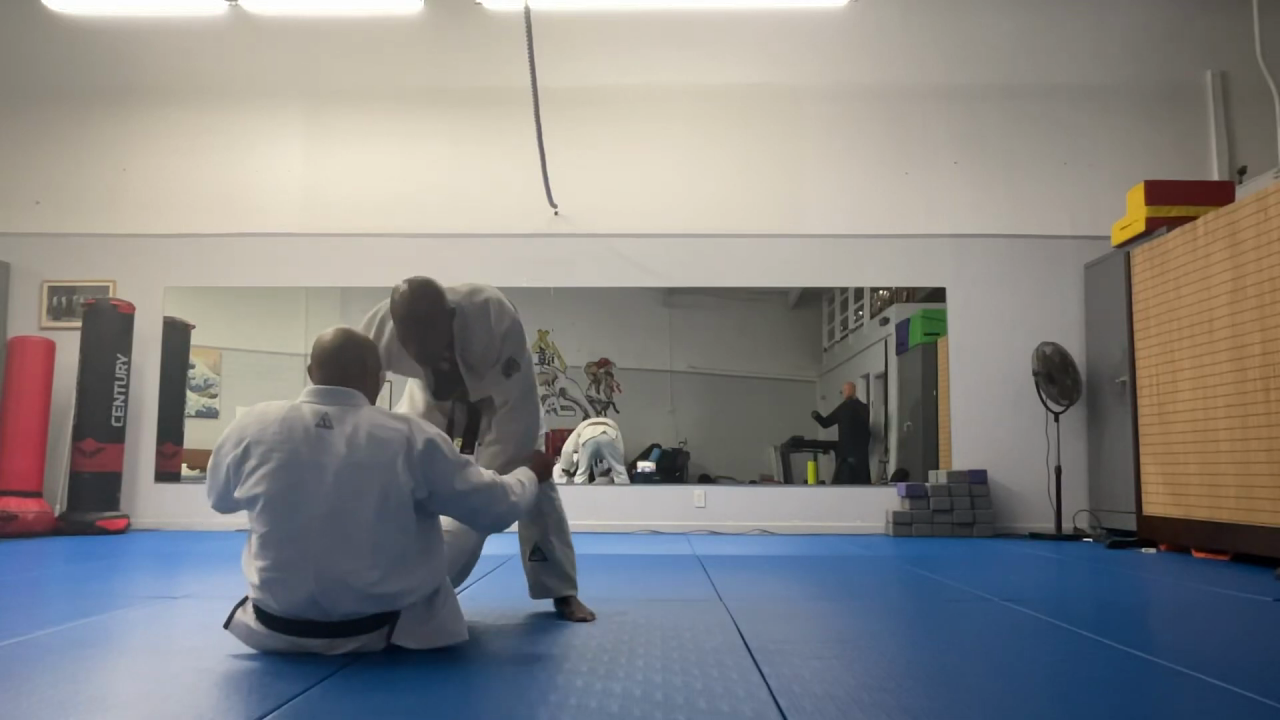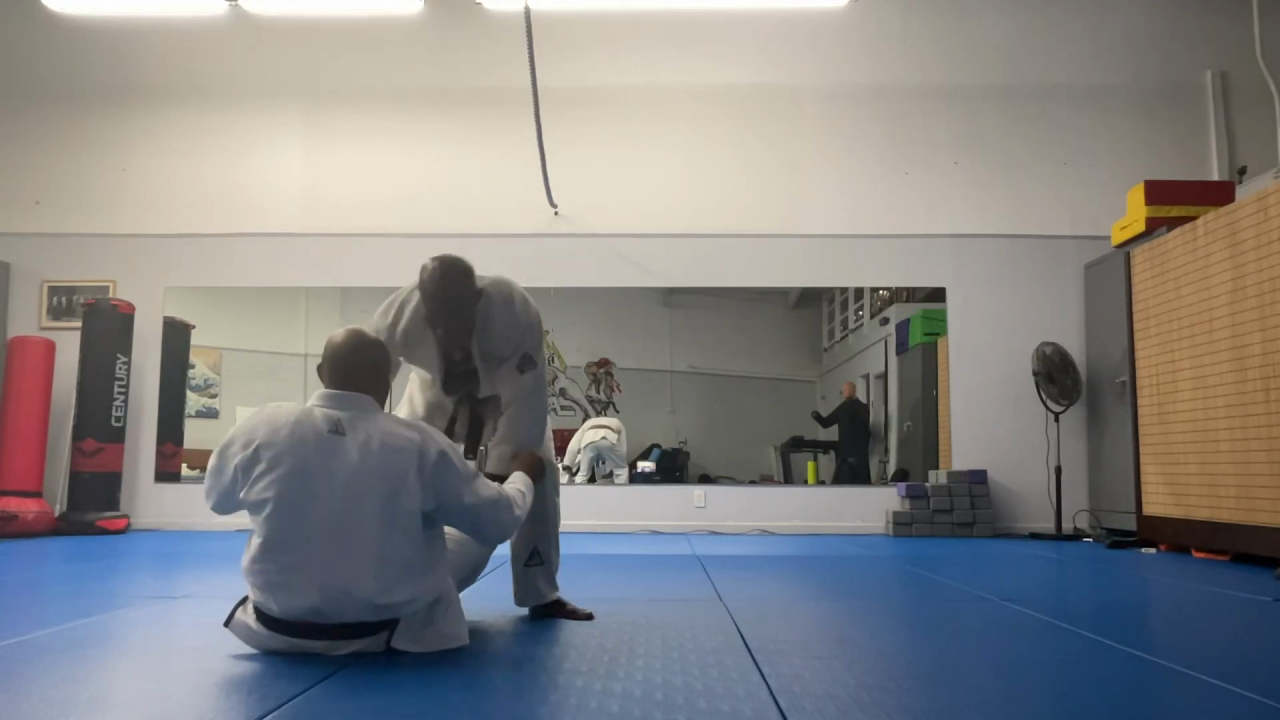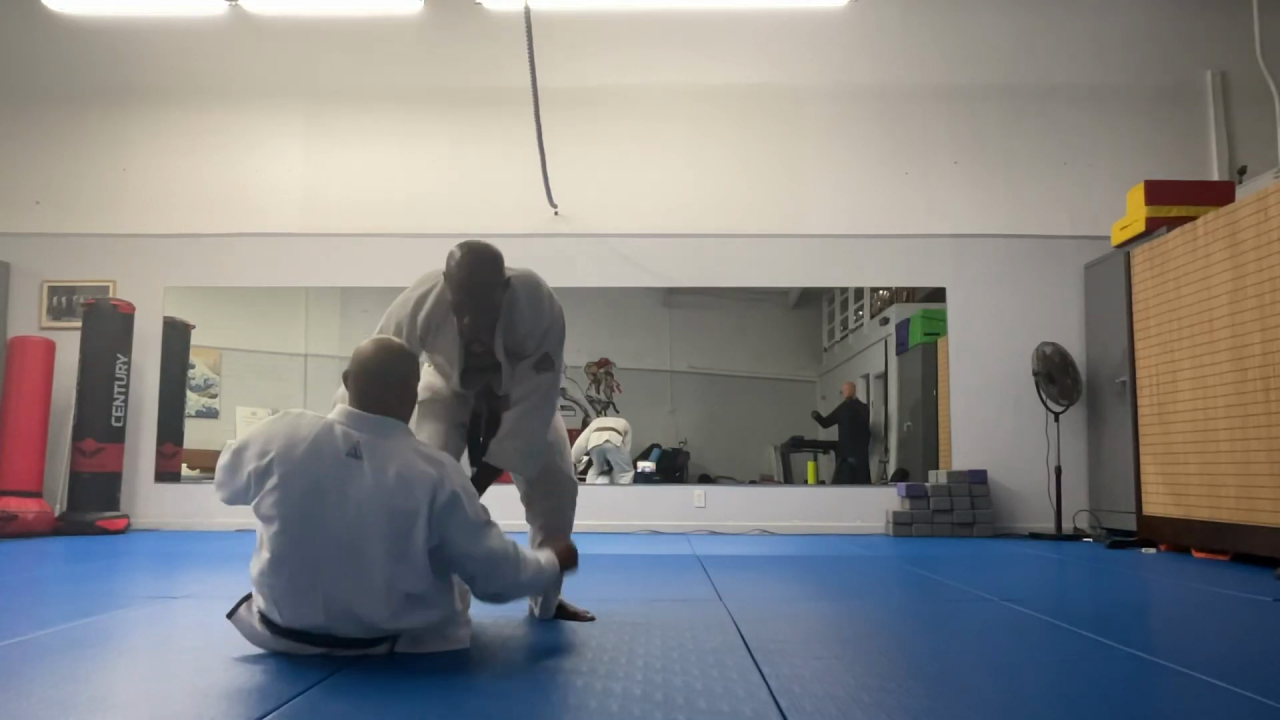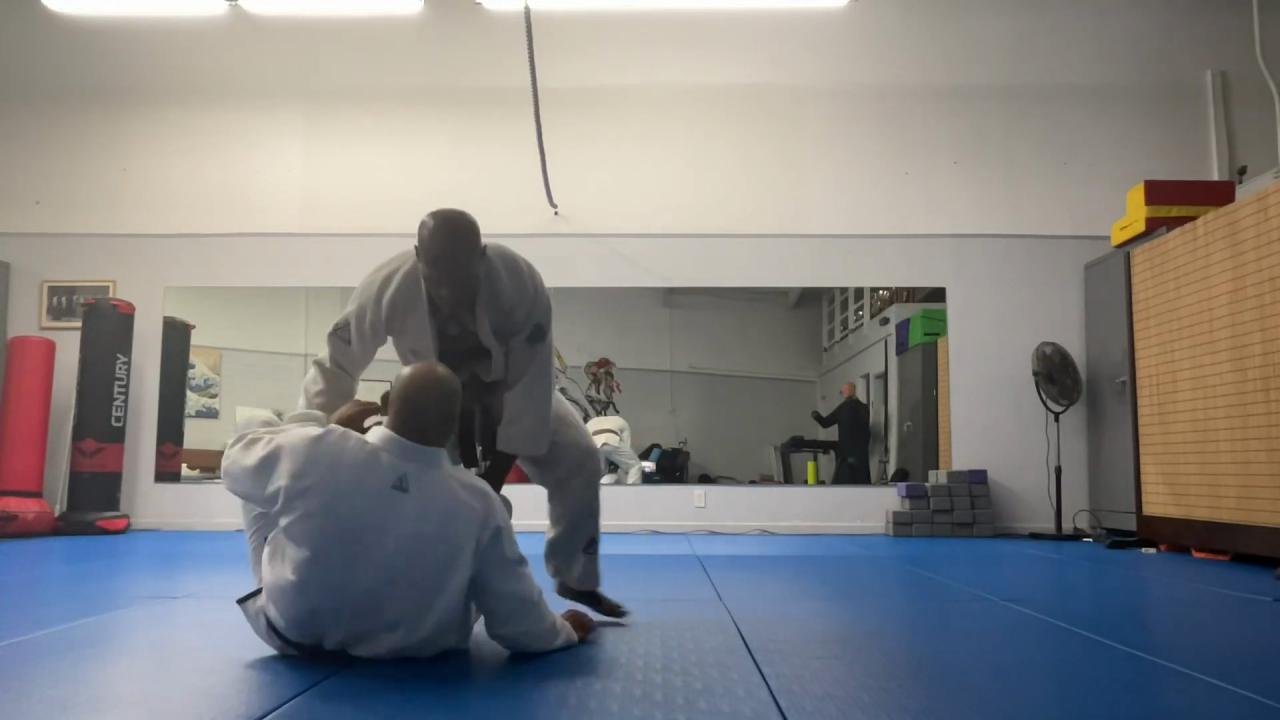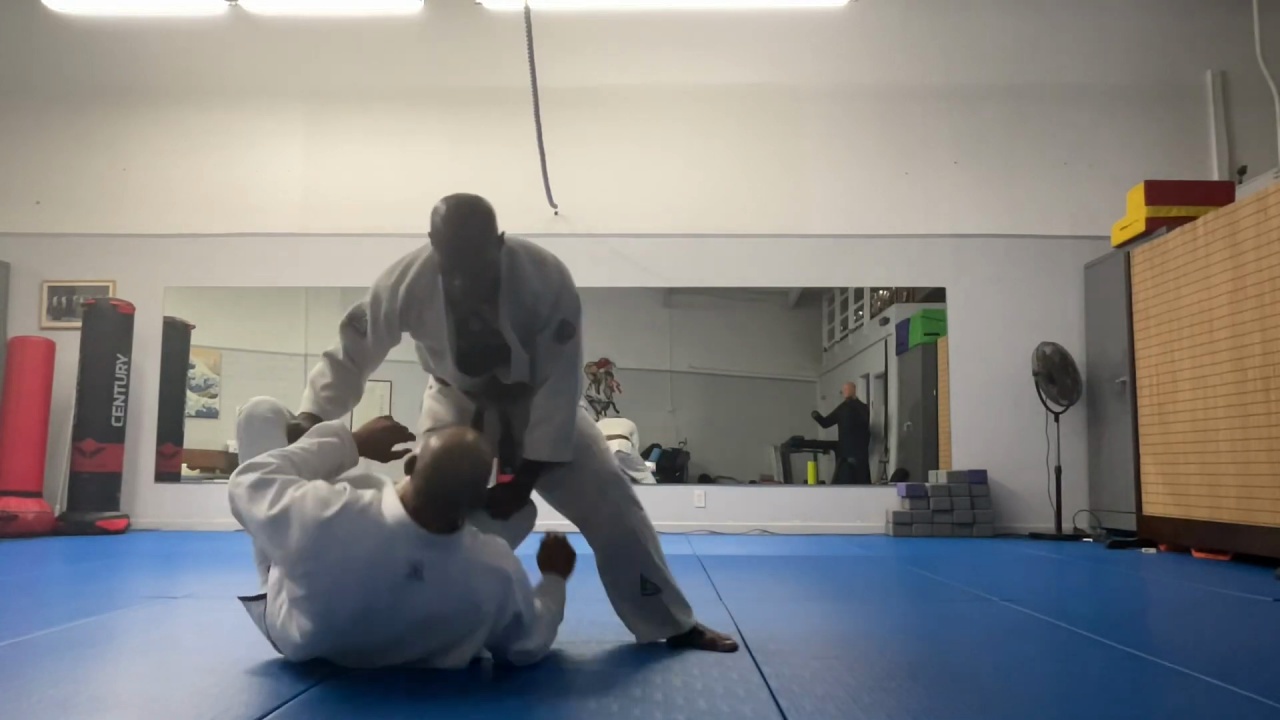
dt=0.3s
person 1, frame 1
left shoulder: (494, 318)
right shoulder: (379, 330)
left elbow: (518, 410)
left hip: (500, 392)
right hip: (432, 398)
left ankle: (559, 590)
person 1, frame 2
left shoulder: (516, 311)
right shoulder: (398, 315)
left elbow: (525, 406)
left wrist: (492, 483)
left hip: (504, 392)
right hip: (435, 394)
left ankle: (540, 595)
person 1, frame 3
left shoulder: (540, 307)
right shoulder: (420, 304)
left elbow: (535, 402)
left wrist: (481, 481)
left hip: (521, 398)
right hip: (448, 392)
left knee: (554, 486)
left ankle: (547, 598)
person 1, frame 4
left shoulder: (518, 281)
right shoulder: (384, 289)
left elbow: (530, 380)
right elbow: (337, 363)
left wrist: (497, 471)
left hip: (509, 386)
left knee: (579, 460)
left ankle: (575, 576)
person 1, frame 5
left shoulder: (546, 278)
right shoulder: (404, 282)
left elbow: (558, 386)
right elbow: (350, 354)
left wrist: (523, 479)
right wrist: (310, 419)
left hip: (533, 399)
right hip: (457, 401)
left knee: (604, 493)
left ankle: (671, 623)
person 2, frame 1
left shoulder: (253, 427)
right shoulder: (411, 438)
left elbow: (221, 498)
right elbow: (495, 508)
right wrist: (530, 473)
left hip: (280, 628)
right hip: (384, 628)
right knee: (465, 527)
person 2, frame 2
left shoulder: (261, 428)
right shoulder: (421, 446)
left elbow: (219, 498)
right elbow: (496, 521)
right wrist: (523, 477)
left hip: (282, 630)
right hip: (389, 632)
right knee: (473, 539)
person 2, frame 3
left shoulder: (279, 434)
right shoulder: (436, 474)
left elbow: (228, 484)
right elbow: (497, 575)
right wrist: (551, 561)
left hip: (285, 631)
right hip: (394, 640)
person 2, frame 4
left shoulder: (315, 451)
right shoulder: (478, 506)
left elbow: (238, 462)
right elbow: (517, 620)
left wrist: (328, 427)
right wrist: (566, 632)
left hip: (292, 633)
right hip: (404, 649)
person 2, frame 5
left shoulder: (326, 518)
right shoulder: (498, 573)
left elbow: (253, 480)
right elbow: (525, 643)
left wrist: (347, 442)
right wrist: (554, 580)
